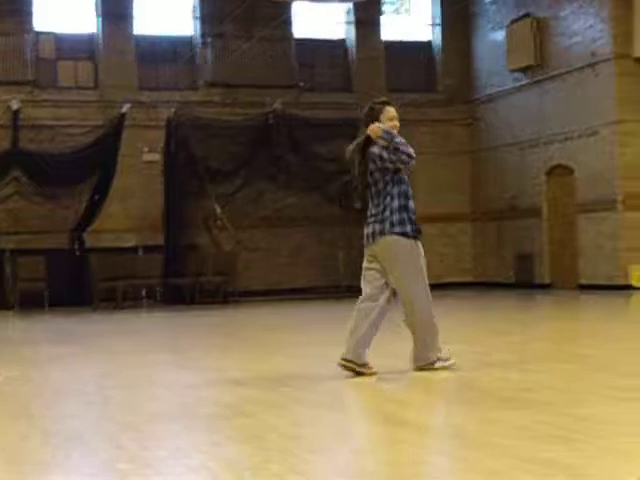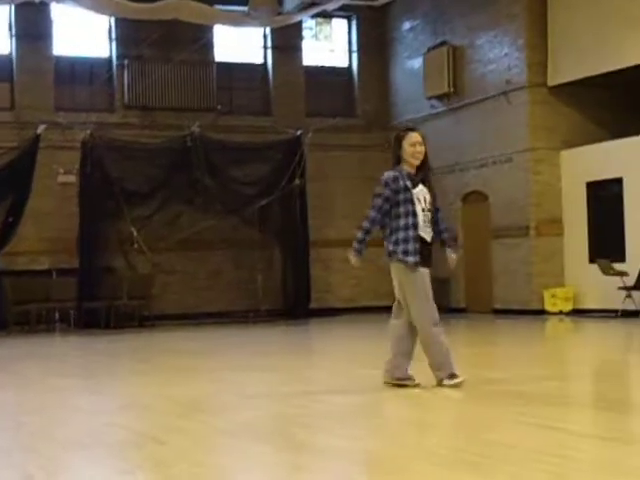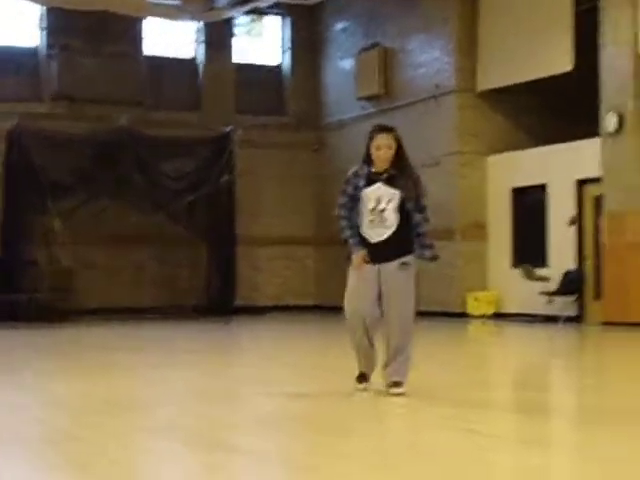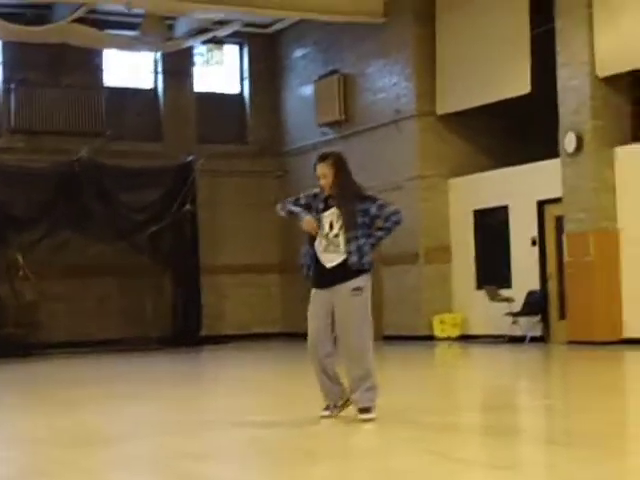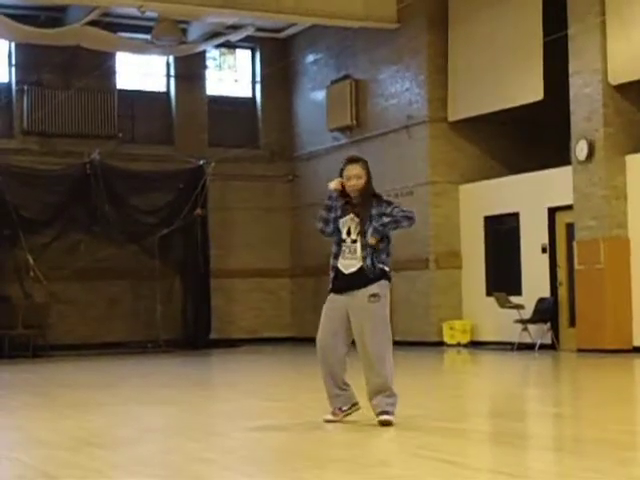
dt=1s
person 1, frame 1
left shoulder: (374, 152)
right shoulder: (377, 152)
right elbow: (408, 158)
left wrist: (386, 135)
right wrist: (386, 134)
left hip: (376, 235)
right hip: (395, 233)
left knee: (373, 296)
right knee: (416, 296)
left ankle: (354, 354)
right ankle: (427, 355)
person 1, frame 2
left shoulder: (423, 180)
right shoulder: (392, 179)
left elbow: (435, 216)
right elbow: (374, 216)
left wrist: (449, 245)
right wrist: (357, 249)
left hip: (421, 256)
right hip: (405, 257)
left knee: (405, 317)
right knee: (426, 316)
left ankle: (397, 372)
right ankle: (444, 370)
person 1, frame 3
left shoulder: (407, 178)
right shoulder: (357, 177)
left elbow: (418, 214)
right elbow: (344, 214)
left wrist: (424, 248)
right wrist: (355, 247)
left hip: (398, 257)
right hip: (365, 258)
left knee: (398, 318)
right knee: (357, 314)
left ankle: (396, 375)
right ankle: (365, 366)
person 1, frame 4
left shoulder: (362, 202)
right shoulder: (316, 199)
left elbow: (394, 216)
right elbow: (284, 206)
left wrist: (369, 244)
right wrist: (302, 216)
left hip: (352, 279)
right hip: (321, 282)
left knee: (355, 342)
right knee: (318, 344)
left ankle: (365, 400)
right ankle: (336, 396)
person 1, frame 5
left shoulder: (377, 205)
right shoulder: (339, 208)
left elbow: (408, 217)
right elbow: (325, 228)
left wrist: (378, 230)
right wrist: (331, 194)
left hip: (370, 285)
right hip: (340, 287)
left knee: (374, 348)
right knee: (327, 344)
left ankle: (385, 404)
right ankle: (342, 400)
